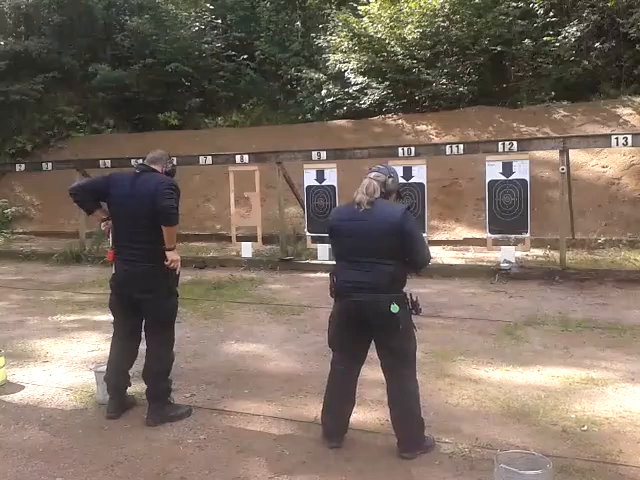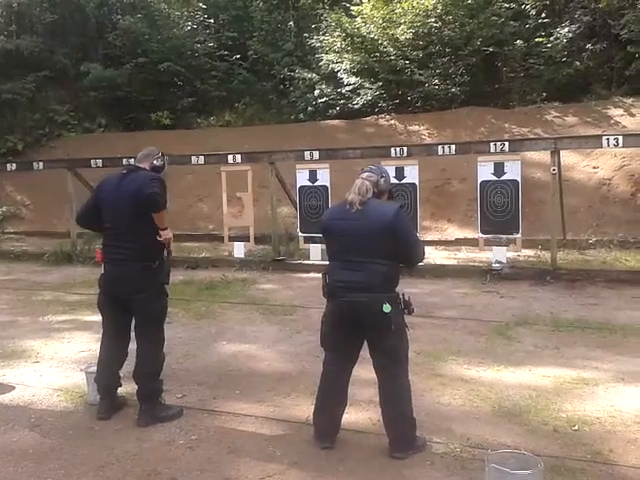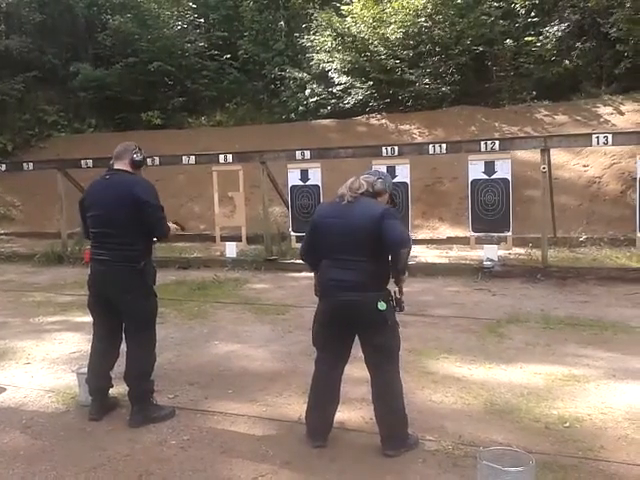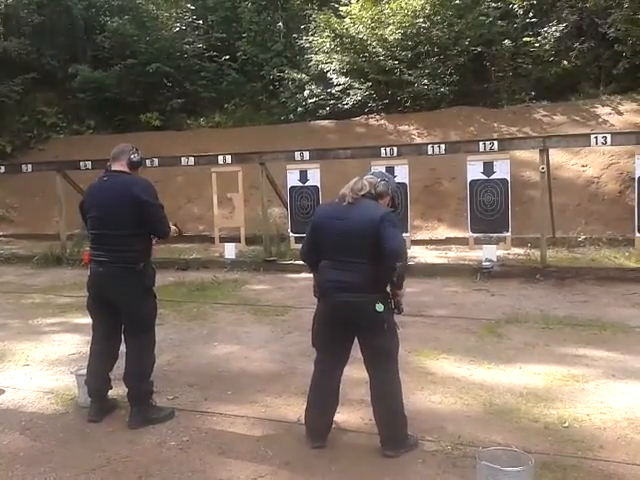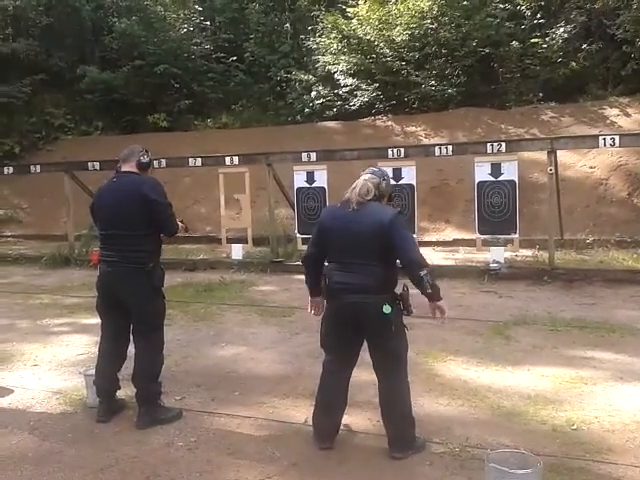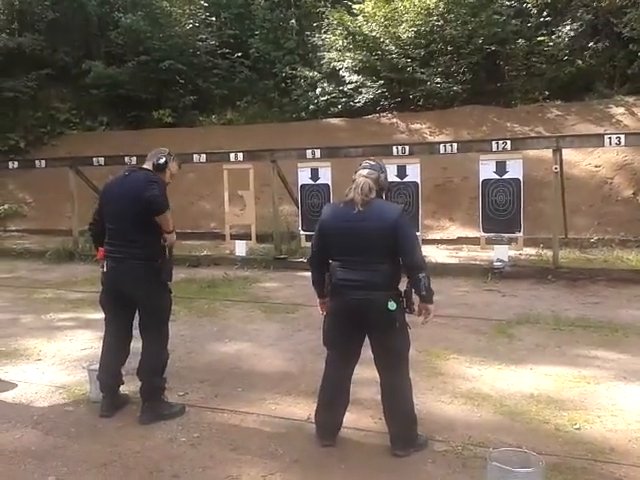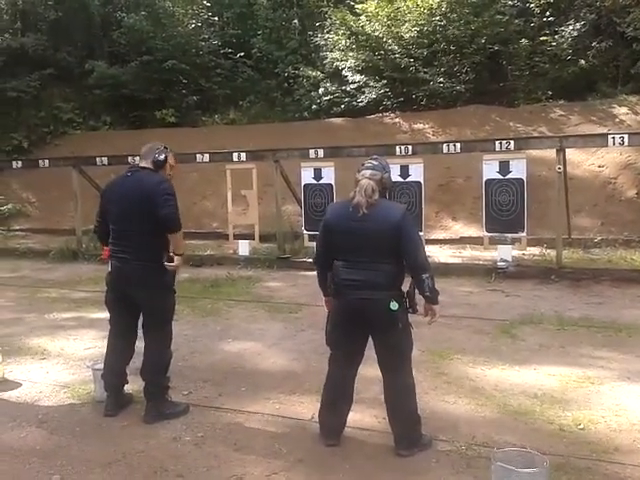
dt=0.7s
person 1, frame 1
left shoulder: (338, 215)
right shoulder: (399, 215)
right elbow: (421, 259)
left hip: (347, 302)
right hip: (387, 304)
left knee: (343, 367)
right knee: (400, 372)
left ankle: (333, 432)
right ankle: (411, 441)
person 1, frame 2
left shoulder: (331, 215)
right shoulder: (392, 213)
right elbow: (415, 255)
left hip: (340, 302)
right hip: (380, 303)
left knee: (335, 367)
right knee: (392, 371)
left ankle: (324, 433)
right ankle: (402, 441)
person 1, frame 3
left shoulder: (323, 212)
right shoulder: (381, 213)
left elbow: (307, 254)
right elbow: (400, 242)
right wrist: (399, 272)
left hip: (332, 300)
right hip: (371, 302)
left knee: (327, 364)
right knee: (384, 370)
left ankle: (317, 432)
right ankle: (395, 439)
person 1, frame 4
left shoulder: (323, 212)
right shoulder: (382, 215)
left elbow: (307, 254)
right elbow: (396, 253)
right wrist: (396, 286)
left hip: (331, 302)
right hip: (370, 303)
left knee: (326, 366)
right knee: (383, 370)
left ankle: (316, 433)
right ankle: (394, 440)
person 1, frame 5
left shoulder: (329, 215)
right shoulder: (389, 217)
left elbow: (311, 258)
right elbow: (412, 260)
left wrist: (315, 293)
right wrist: (433, 295)
left hip: (339, 304)
right hip: (379, 306)
left knee: (335, 368)
right knee: (392, 373)
left ankle: (324, 435)
right ankle: (402, 442)
person 1, frame 6
left shoulder: (330, 213)
right shoulder: (393, 214)
left elbow: (316, 259)
right elbow: (414, 260)
left wrist: (323, 293)
right wrist: (426, 296)
left hip: (342, 302)
right hip: (383, 303)
left knee: (337, 367)
right knee: (394, 371)
left ankle: (326, 431)
right ankle: (404, 440)
person 1, frame 7
left shoulder: (334, 213)
right shoulder: (397, 214)
left elbow: (321, 259)
right elbow: (417, 260)
left wrist: (328, 292)
right wrist: (430, 297)
left hip: (345, 302)
right hip: (385, 303)
left knee: (340, 366)
right knee: (397, 371)
left ankle: (330, 431)
right ankle: (408, 439)
person 2, frame 1
left shoulder: (116, 181)
right shoulder: (165, 184)
left elbow: (77, 190)
right elbow: (168, 213)
left wrist: (105, 217)
right wrist: (171, 248)
left hip: (123, 272)
right hip: (155, 274)
left knee: (123, 335)
right knee: (159, 340)
left ankle: (116, 399)
right ankle: (159, 406)
person 2, frame 2
left shoulder: (107, 184)
right shoulder: (151, 180)
left elbow: (83, 219)
right elbow: (153, 199)
right wrist: (163, 228)
left hip: (112, 271)
right hip: (144, 273)
left knee: (113, 335)
right knee: (149, 339)
left ankle: (106, 400)
right ankle: (150, 406)
person 2, frame 3
left shoulder: (91, 190)
right shoulder: (140, 186)
left elbow: (88, 232)
right elbow: (158, 230)
right wrist: (168, 228)
left hip: (99, 273)
right hip: (132, 275)
left knee: (103, 336)
right knee: (140, 340)
left ankle: (98, 401)
right ankle: (142, 407)
person 2, frame 4
left shoulder: (91, 191)
right shoulder: (139, 186)
left elbow: (94, 229)
right elbow: (160, 229)
right wrist: (170, 230)
left hip: (99, 274)
right hip: (131, 275)
left knee: (102, 337)
right knee: (140, 341)
left ankle: (97, 402)
right ankle: (141, 408)
person 2, frame 5
left shoulder: (102, 192)
right shoulder: (149, 186)
right elbow: (168, 227)
right wrist: (177, 225)
left hip: (108, 274)
right hip: (141, 276)
left knee: (111, 337)
right knee: (148, 341)
left ankle: (106, 402)
right ankle: (149, 408)
person 2, frame 6
left shoulder: (112, 186)
right shoulder: (150, 181)
left elbow: (96, 229)
right elbow: (157, 203)
right wrist: (169, 231)
left hip: (114, 270)
right hip: (147, 272)
left knee: (115, 333)
right knee: (154, 337)
left ankle: (109, 397)
right ankle: (152, 404)
person 2, frame 7
left shoulder: (112, 187)
right shoulder: (159, 184)
left elbow: (101, 231)
right elbow: (170, 220)
right wrist: (178, 252)
left hip: (119, 271)
right hip: (152, 272)
left knee: (119, 333)
right knee: (157, 338)
left ankle: (113, 397)
right ankle: (156, 403)
